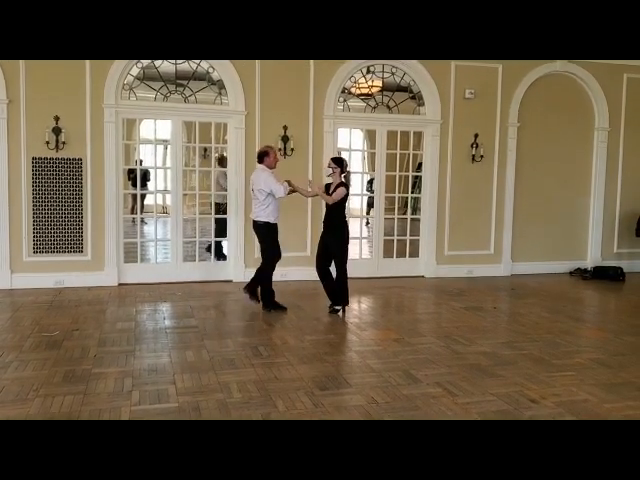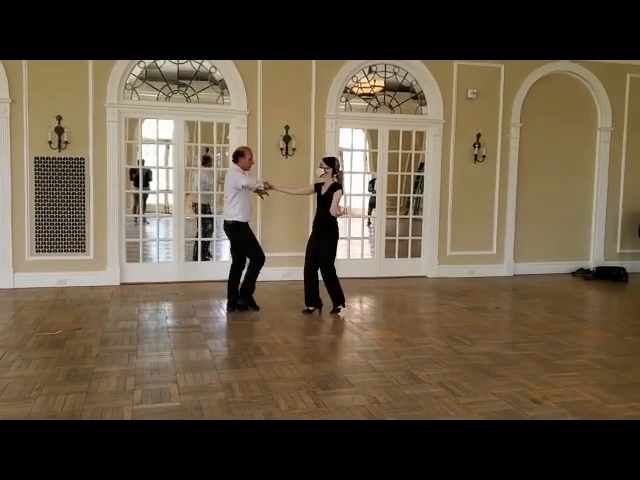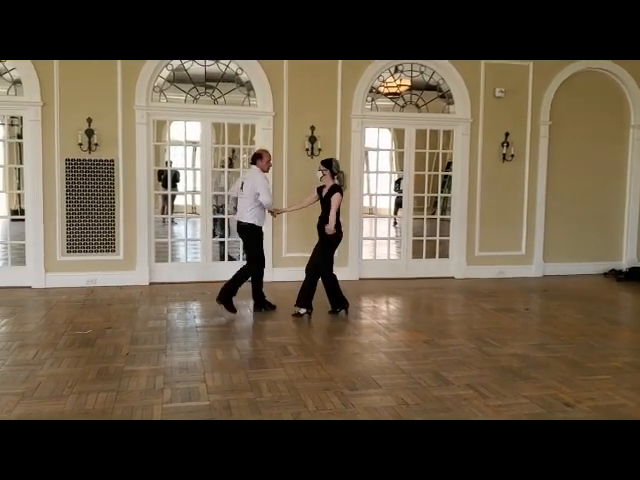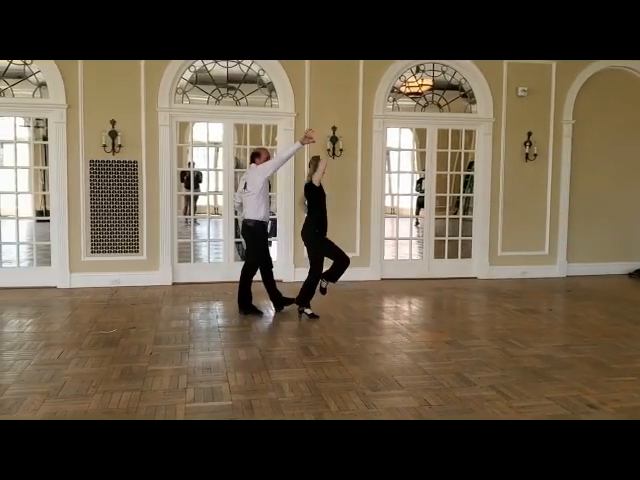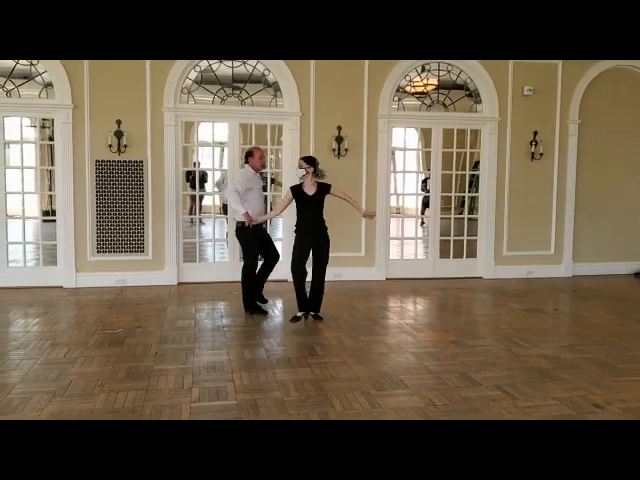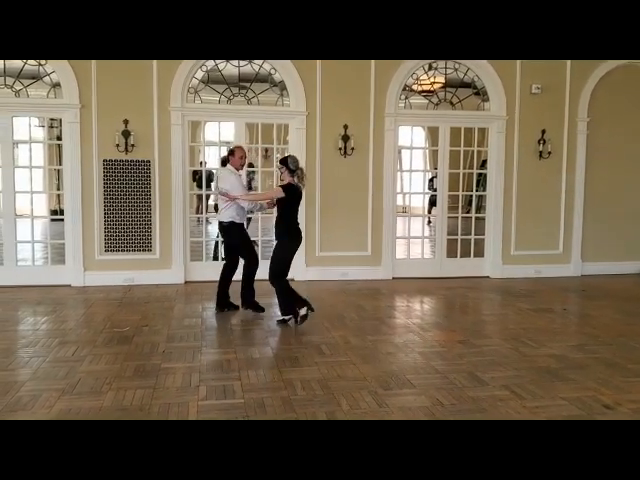
dt=0.5s
person 1, frame 1
left shoulder: (259, 174)
right shoulder: (265, 175)
right elbow: (280, 191)
left wrist: (283, 189)
right wrist: (287, 184)
left hip: (262, 223)
right hip: (266, 224)
left knee: (273, 257)
right knee: (269, 261)
left ankle: (253, 286)
right ankle: (268, 302)
person 1, frame 2
left shoulder: (236, 174)
right shoulder: (235, 174)
right elbow: (246, 182)
left wrist: (257, 189)
right wrist: (261, 184)
left hip: (234, 224)
right hip: (237, 225)
left knee: (239, 262)
right knee: (258, 258)
left ankle: (234, 301)
right ankle: (245, 296)
person 1, frame 3
left shoulder: (246, 176)
right shoulder: (259, 177)
left elbow: (233, 193)
right elbow: (266, 201)
right wrist: (273, 208)
left hip: (246, 225)
right hip: (251, 228)
left knee: (258, 263)
right knee: (255, 264)
left ankle: (259, 301)
right ankle: (226, 294)
person 1, frame 4
left shoulder: (247, 177)
right shoulder: (259, 172)
left elbow: (237, 201)
right elbow: (279, 158)
left wrist: (244, 216)
right wrist: (300, 143)
left hip: (251, 225)
right hip: (255, 226)
left knee: (265, 263)
right knee: (253, 264)
left ankle: (277, 300)
right ankle: (244, 304)
person 1, frame 5
left shoulder: (256, 177)
right shoulder: (244, 176)
right elbow: (230, 193)
right wrist: (244, 212)
left hip: (257, 227)
right hip: (246, 227)
left knee: (273, 256)
right knee: (250, 264)
left ankle: (255, 291)
right ankle: (250, 305)
person 1, frame 6
left shoulder: (225, 173)
right shoulder: (232, 178)
right elbow: (247, 204)
right wrist: (264, 206)
left hip: (229, 224)
right hip: (232, 225)
left knee: (231, 262)
right knee: (252, 260)
left ankle: (222, 301)
right ankle: (247, 299)
person 2, frame 1
left shoulder: (343, 187)
right shoulder: (328, 186)
left elbow: (330, 200)
right elbow: (308, 194)
left wrist: (320, 192)
right wrist: (293, 186)
left hip: (339, 231)
right hip: (327, 229)
left knee: (340, 267)
right knee: (321, 265)
left ankle: (340, 303)
right ankle: (334, 296)
person 2, frame 2
left shoulder: (337, 188)
right shoulder: (318, 187)
left elbow: (333, 210)
right elbow: (295, 191)
left wrist: (338, 212)
right wrist: (273, 187)
left hip: (329, 232)
right hip: (317, 230)
left knee: (327, 268)
right knee: (309, 267)
left ankle: (338, 302)
right ankle: (313, 303)
person 2, frame 3
left shoulder: (336, 190)
right shoulder: (322, 189)
left elbow: (333, 212)
right elbow: (304, 204)
left wrist: (331, 227)
right wrist: (282, 210)
left hip: (331, 235)
right hip: (327, 235)
left knee: (313, 268)
right knee: (325, 270)
left ankle: (304, 306)
right ankle: (339, 303)
person 2, frame 4
left shoulder: (310, 186)
right shoulder: (315, 185)
right elbow: (324, 164)
left hip: (310, 232)
right hip: (315, 233)
left knee: (315, 269)
right knee: (342, 259)
left ankle: (303, 305)
right ankle: (325, 280)
person 2, frame 5
left shoulder: (324, 188)
right shoulder: (294, 189)
left elbow: (345, 197)
right elbow: (279, 210)
left wrist: (362, 211)
right wrist: (258, 219)
left hip: (320, 235)
right hip: (302, 236)
left knee: (319, 274)
right knee: (298, 271)
left ankle: (313, 309)
right ankle: (302, 309)
person 2, frame 6
left shoulder: (287, 189)
right shoulder: (295, 189)
left elbow: (261, 196)
left wrist: (236, 196)
right wrist: (275, 203)
left hip: (289, 238)
right hip: (289, 236)
left knee: (276, 276)
right knee: (278, 275)
left ankle: (302, 305)
right ankle: (290, 311)
